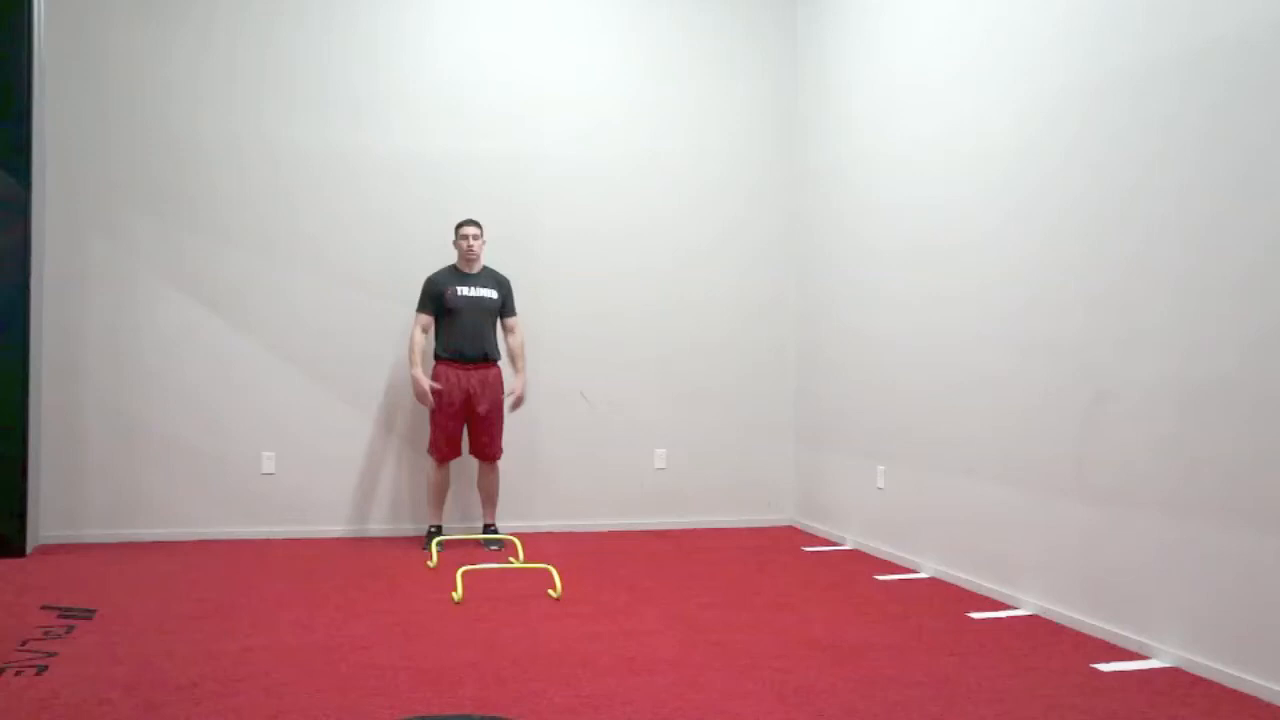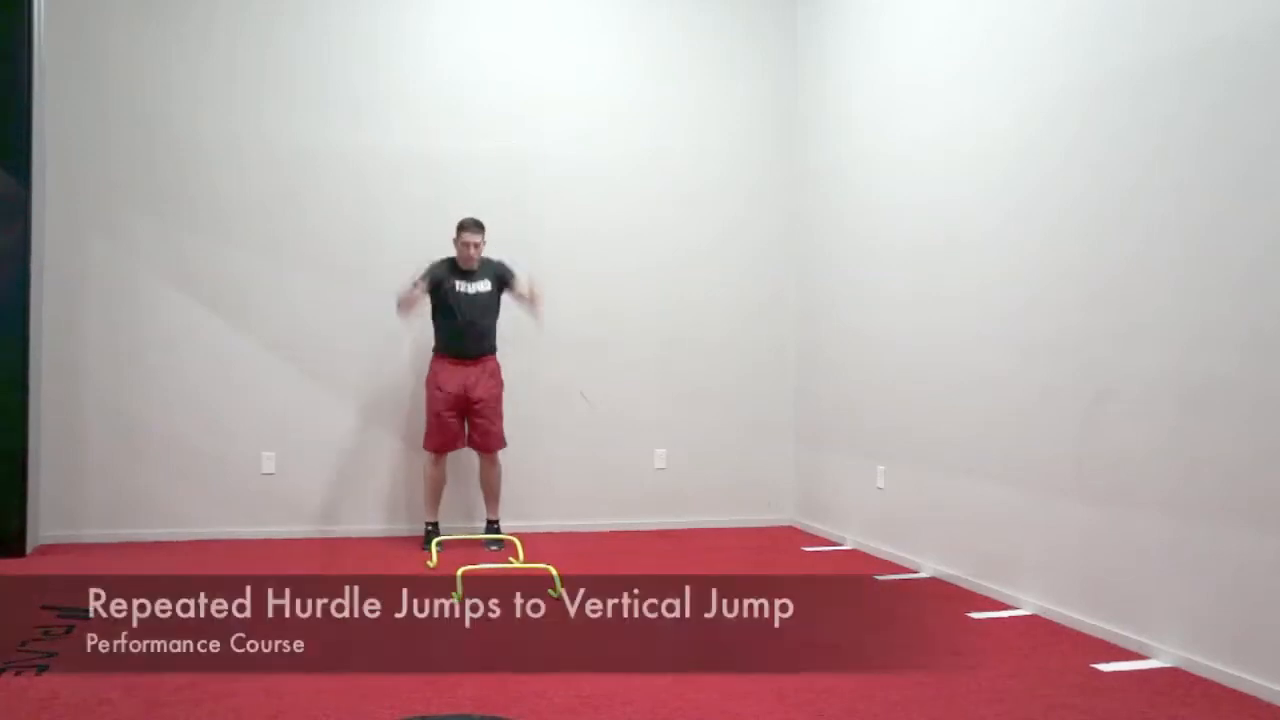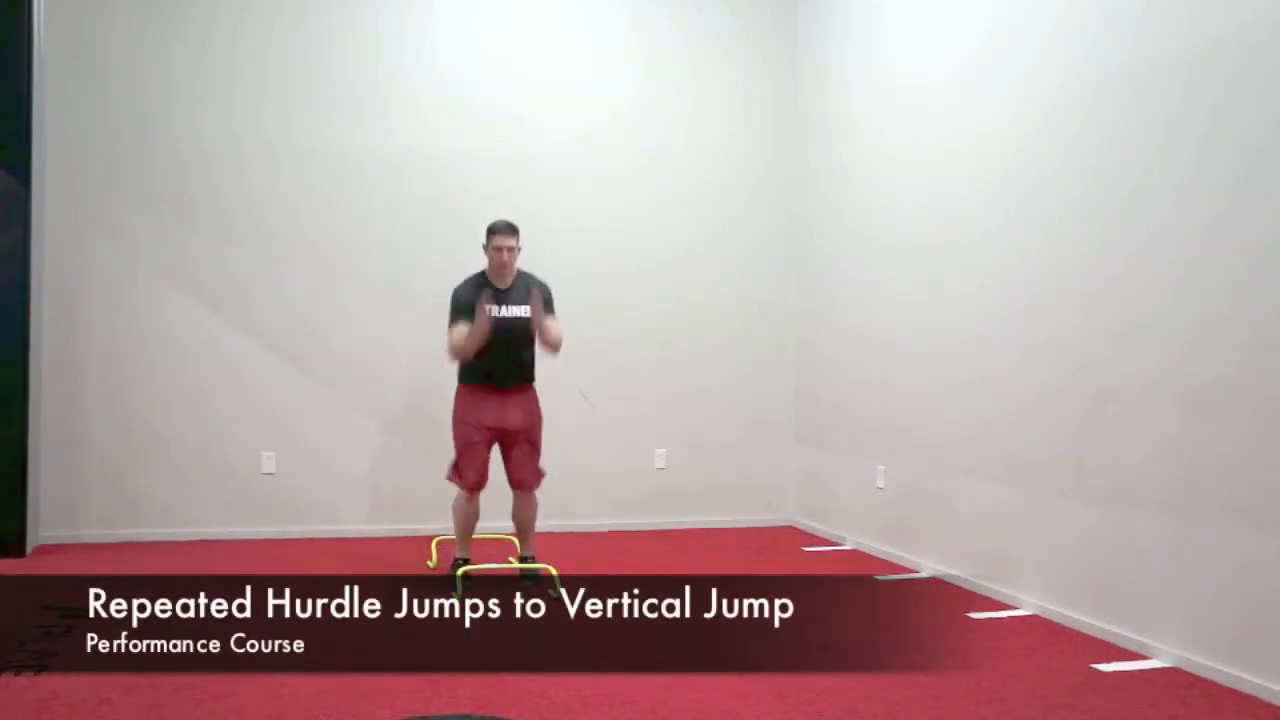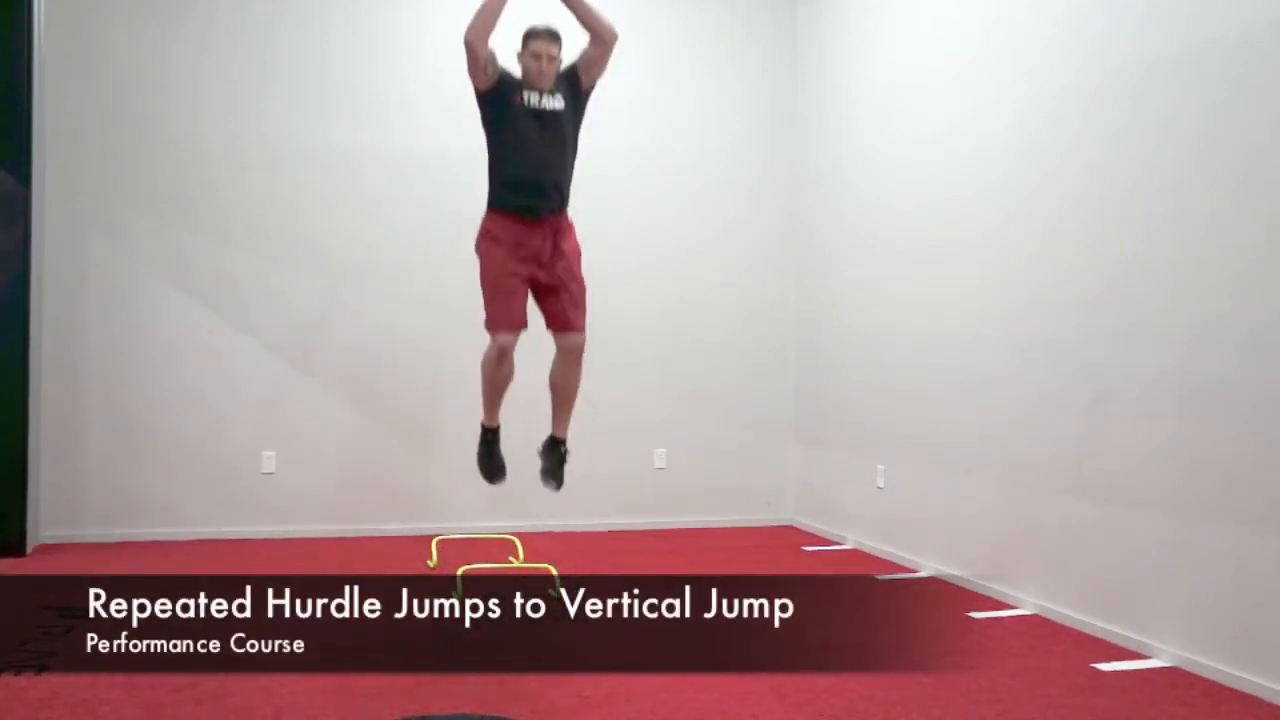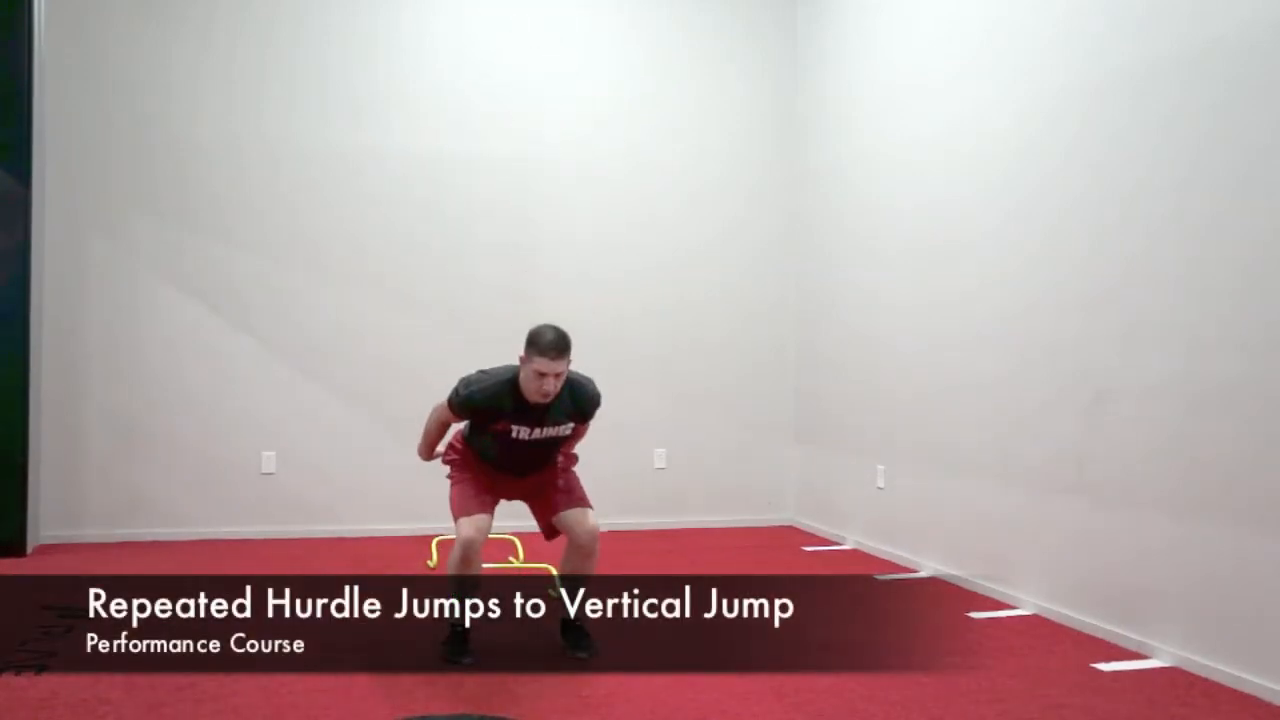
dt=1s
person 1, frame 1
left shoulder: (499, 282)
right shoulder: (437, 281)
left elbow: (513, 332)
right elbow: (420, 330)
left wrist: (520, 377)
right wrist: (417, 373)
left hip: (488, 376)
right hip: (447, 376)
left knee: (489, 456)
right knee: (441, 456)
left ankle: (490, 527)
right ankle: (434, 528)
person 1, frame 2
left shoulder: (497, 271)
right shoulder: (440, 272)
left elbow: (522, 291)
right elbow: (405, 304)
left wrist: (530, 296)
right wrist: (412, 294)
left hip: (485, 372)
right hip: (445, 372)
left knee: (489, 451)
right knee: (438, 451)
left ankle: (493, 524)
right ankle: (431, 526)
person 1, frame 3
left shoulder: (538, 293)
right shoulder: (467, 291)
left elbow: (555, 344)
right elbow: (456, 352)
left wrist: (541, 327)
right wrist: (479, 328)
left hip: (521, 400)
right hip: (474, 400)
left knee: (524, 488)
right knee: (470, 488)
left ankle: (528, 561)
right ankle: (461, 562)
person 1, frame 4
left shoulder: (572, 89)
right shoulder: (500, 89)
right elbow: (474, 41)
left hip: (557, 235)
right hip: (504, 235)
left knee: (573, 343)
right knee: (502, 342)
left ankle: (556, 442)
right ankle: (489, 433)
person 1, frame 5
left shoulder: (583, 395)
right shoulder: (484, 390)
right elbow: (442, 415)
left wrist: (563, 453)
right wrist: (425, 452)
left hip: (544, 467)
right hip: (479, 464)
left knee: (587, 532)
right knee: (470, 538)
left ankle: (570, 620)
right ankle: (458, 626)
